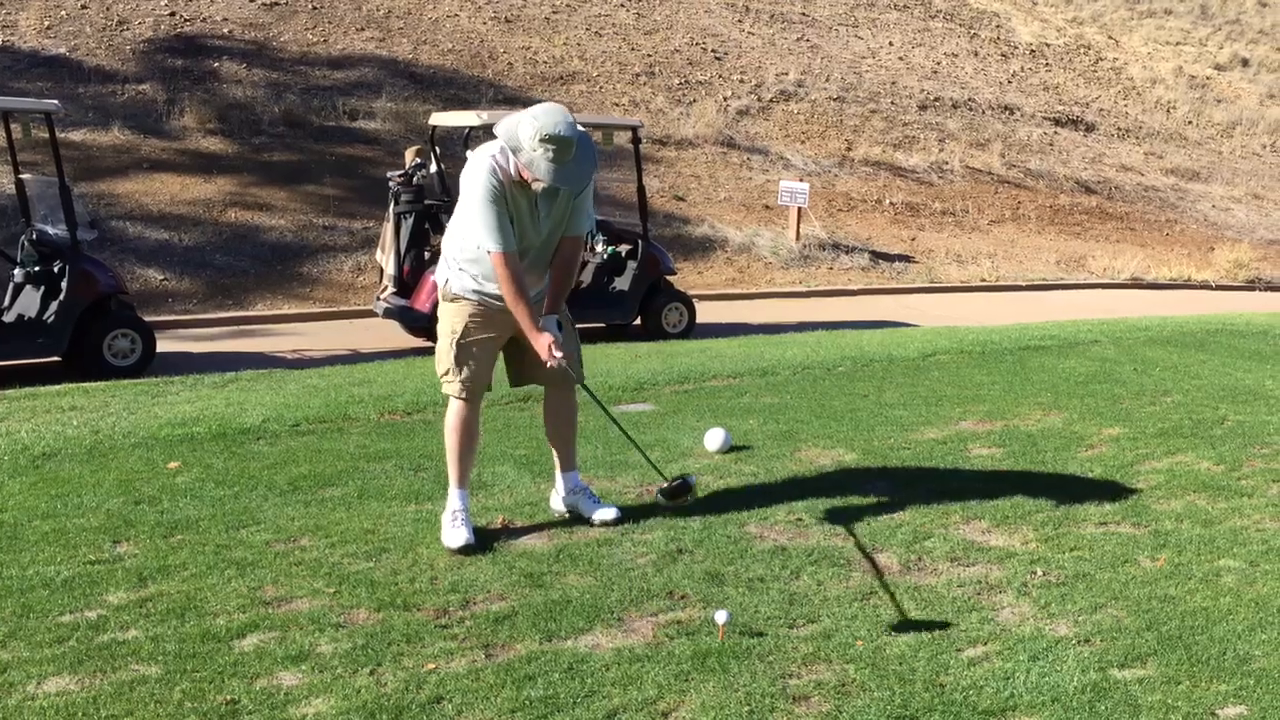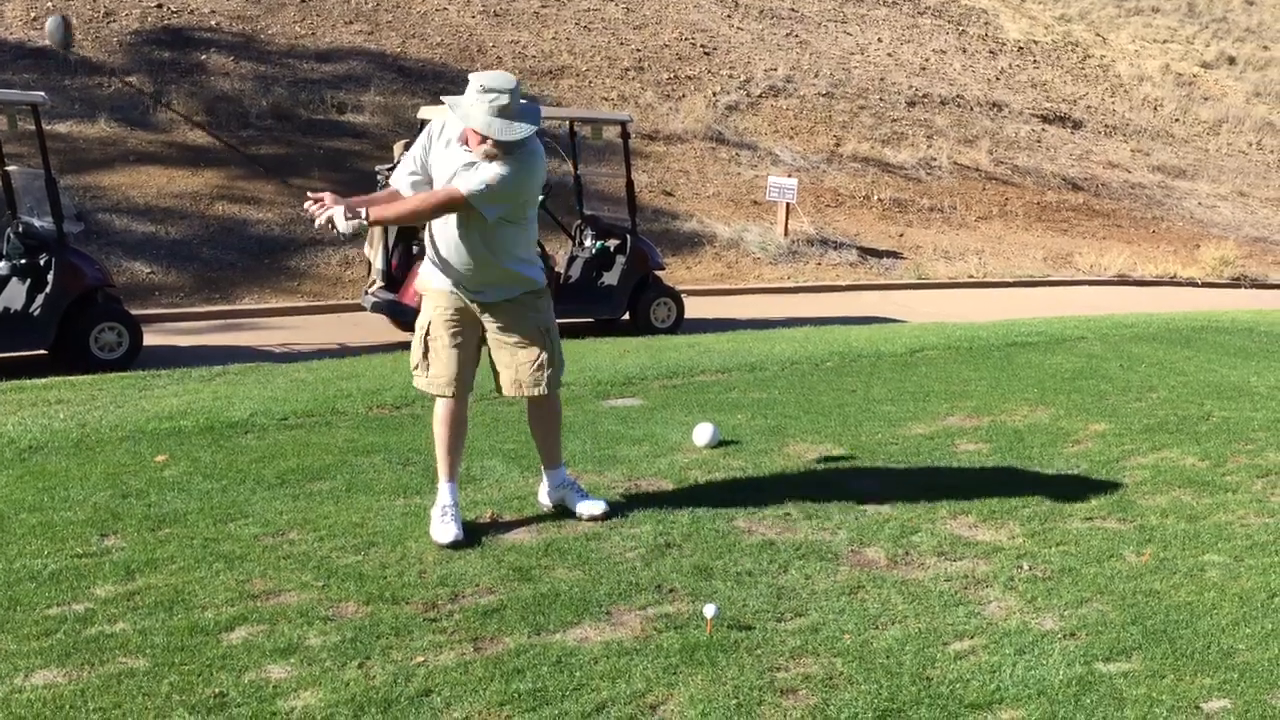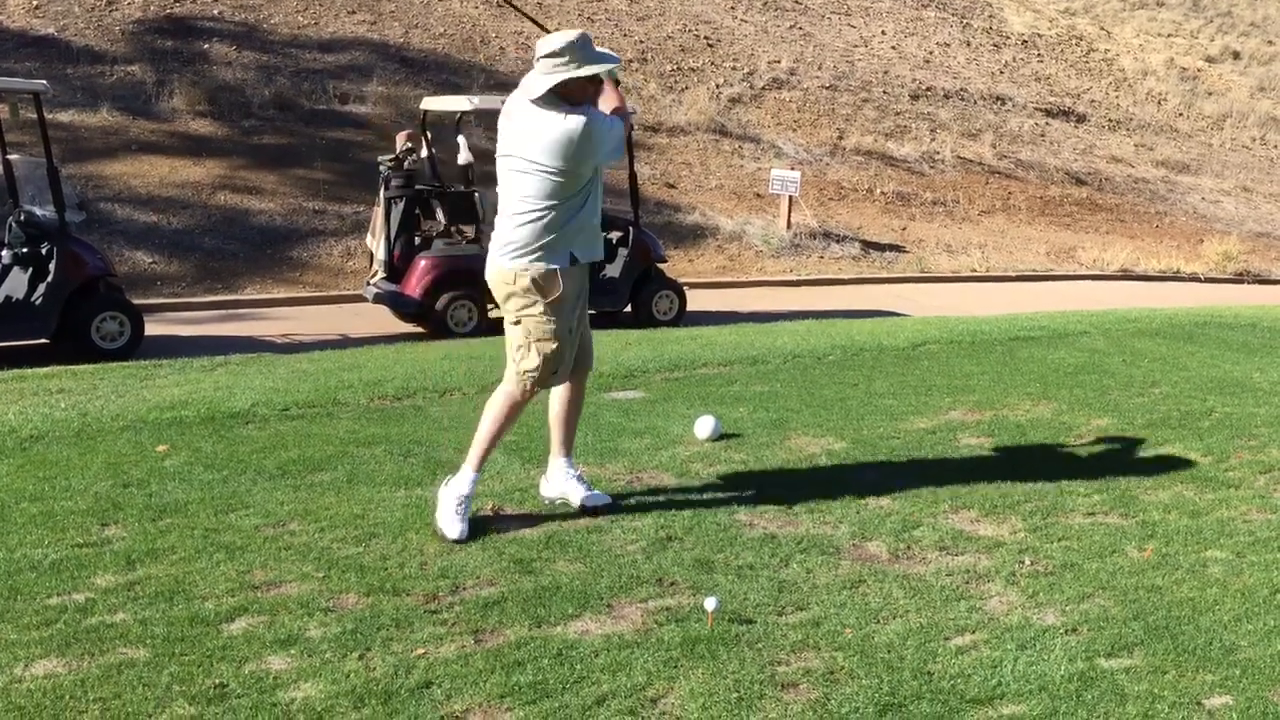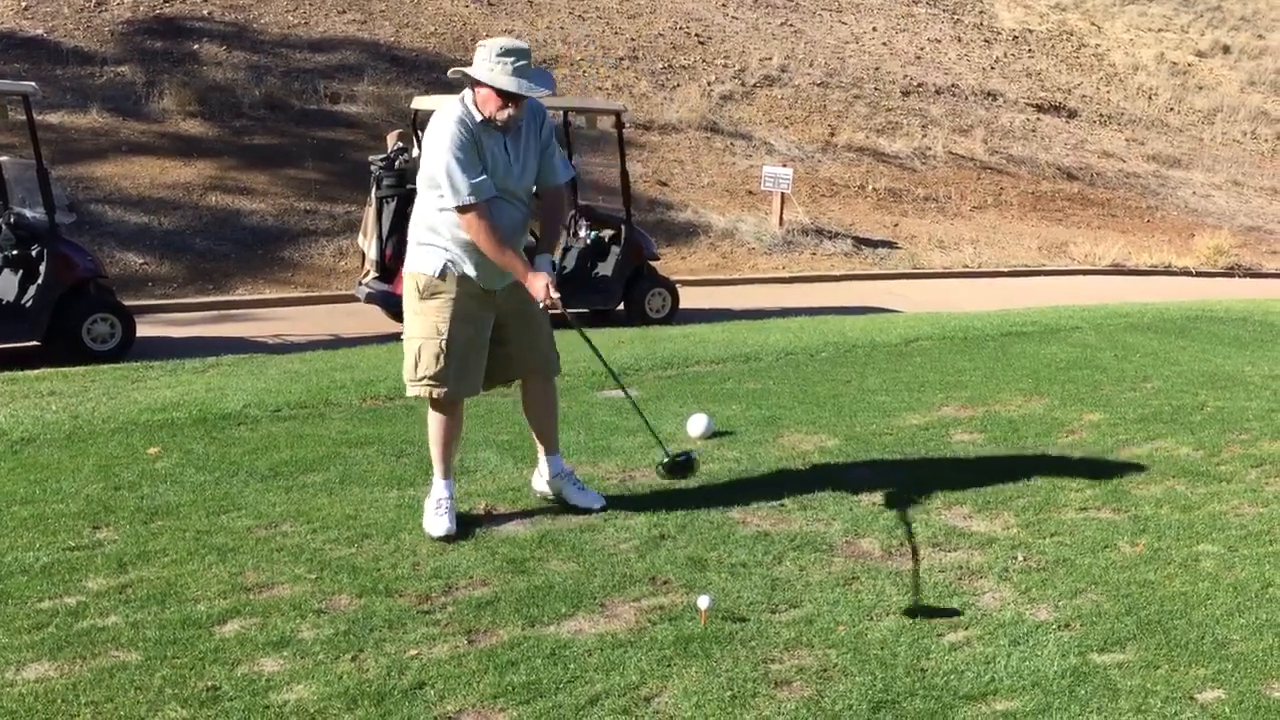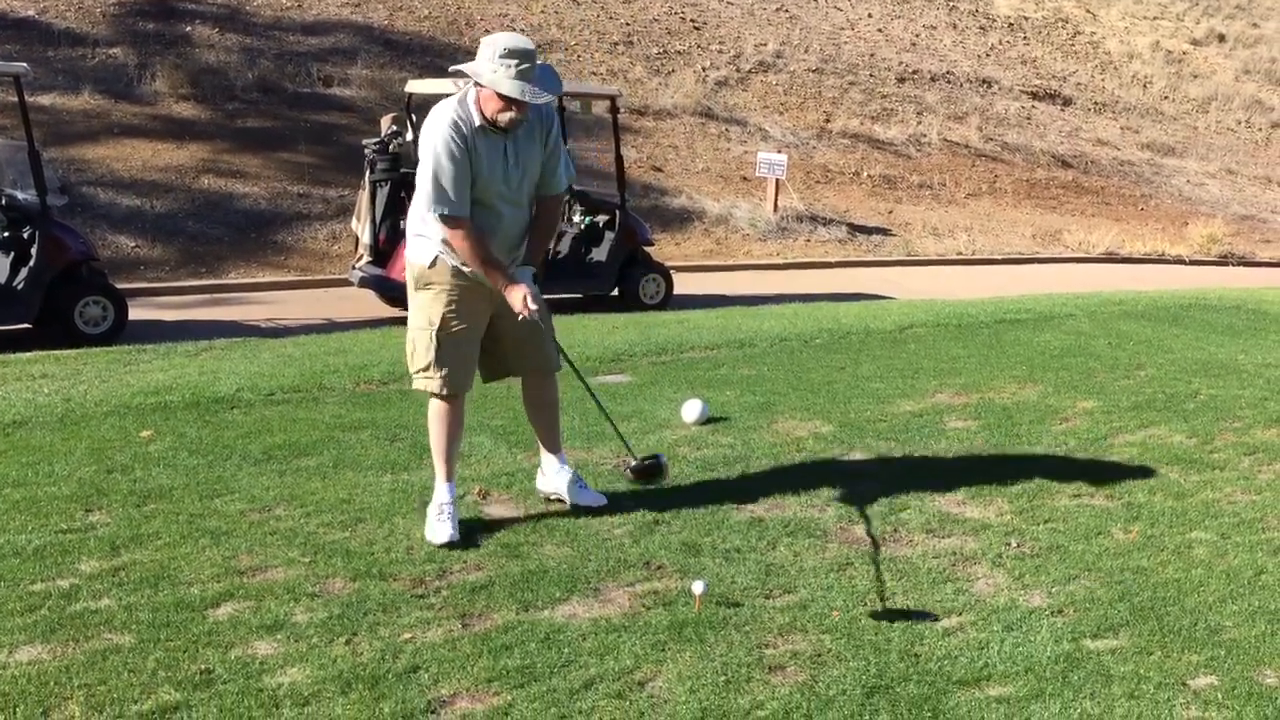
dt=1s
person 1, frame 1
left shoulder: (575, 170)
right shoulder: (485, 171)
left elbow: (570, 246)
right elbow: (503, 264)
left wrist: (552, 315)
right wrist: (534, 333)
left hip: (539, 290)
right hip: (473, 290)
left knee: (563, 381)
right knee: (464, 394)
left ankle: (567, 488)
right ankle: (456, 504)
person 1, frame 2
left shoulder: (523, 159)
right shoulder: (439, 132)
left elbow: (441, 202)
right elbow: (403, 191)
left wrist: (362, 217)
right wrist: (352, 205)
left hip: (514, 290)
right hip: (448, 287)
left knee: (543, 387)
right knee: (449, 392)
left ankle: (556, 482)
right ankle: (446, 499)
person 1, frame 3
left shoulder: (517, 106)
right shoulder: (580, 129)
right elbow: (617, 125)
right wrist: (610, 93)
left hip: (545, 266)
right hip: (538, 272)
left knee: (573, 369)
right knee: (525, 380)
left ankle: (560, 472)
right ankle: (462, 484)
person 1, frame 4
left shoulder: (535, 117)
right shoulder: (450, 128)
left elbow: (554, 191)
right elbow: (473, 217)
left wrist: (543, 260)
right wrist: (525, 276)
left hip: (512, 268)
right hip: (448, 270)
left knee: (539, 367)
right knee: (447, 387)
left ankle: (552, 471)
right ankle: (442, 491)
person 1, frame 5
left shoulder: (542, 117)
right shoulder: (447, 126)
left elbow: (551, 200)
right elbow: (456, 227)
left wrist: (526, 270)
right wrist: (505, 286)
left hip: (510, 262)
right hip: (445, 264)
left knee: (539, 364)
right knee: (447, 383)
left ankle: (556, 472)
right ankle: (444, 496)
